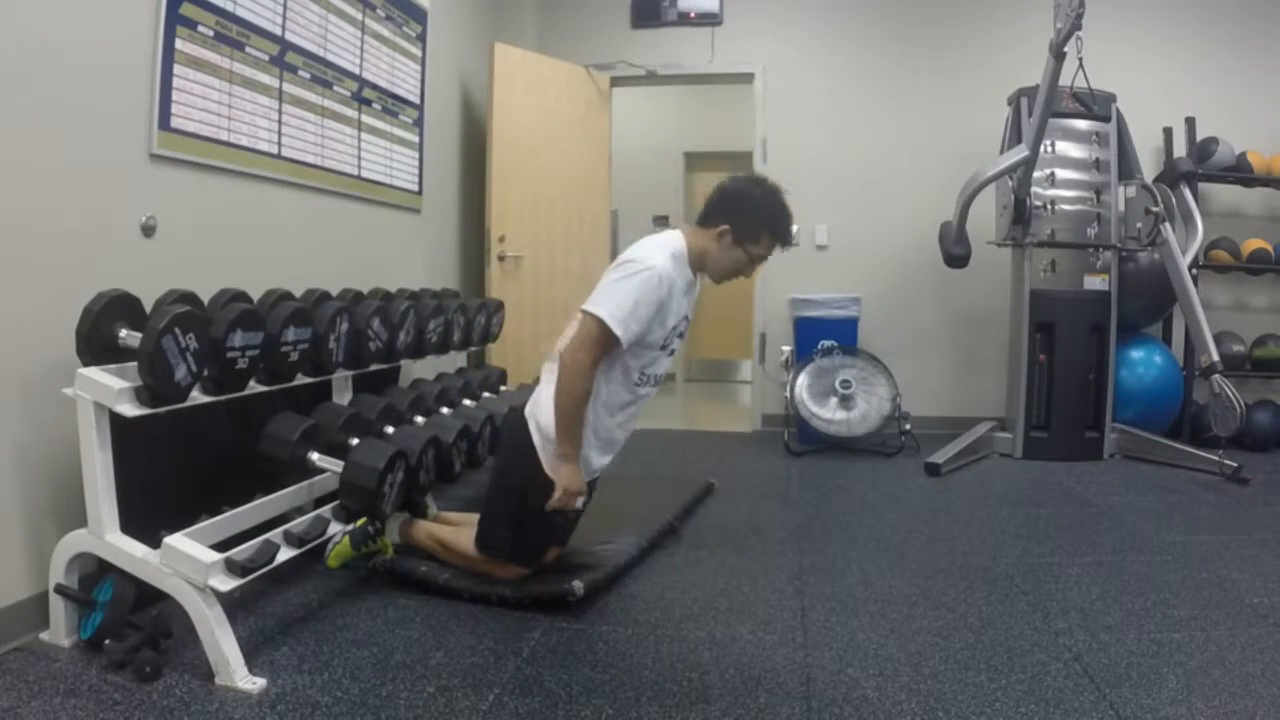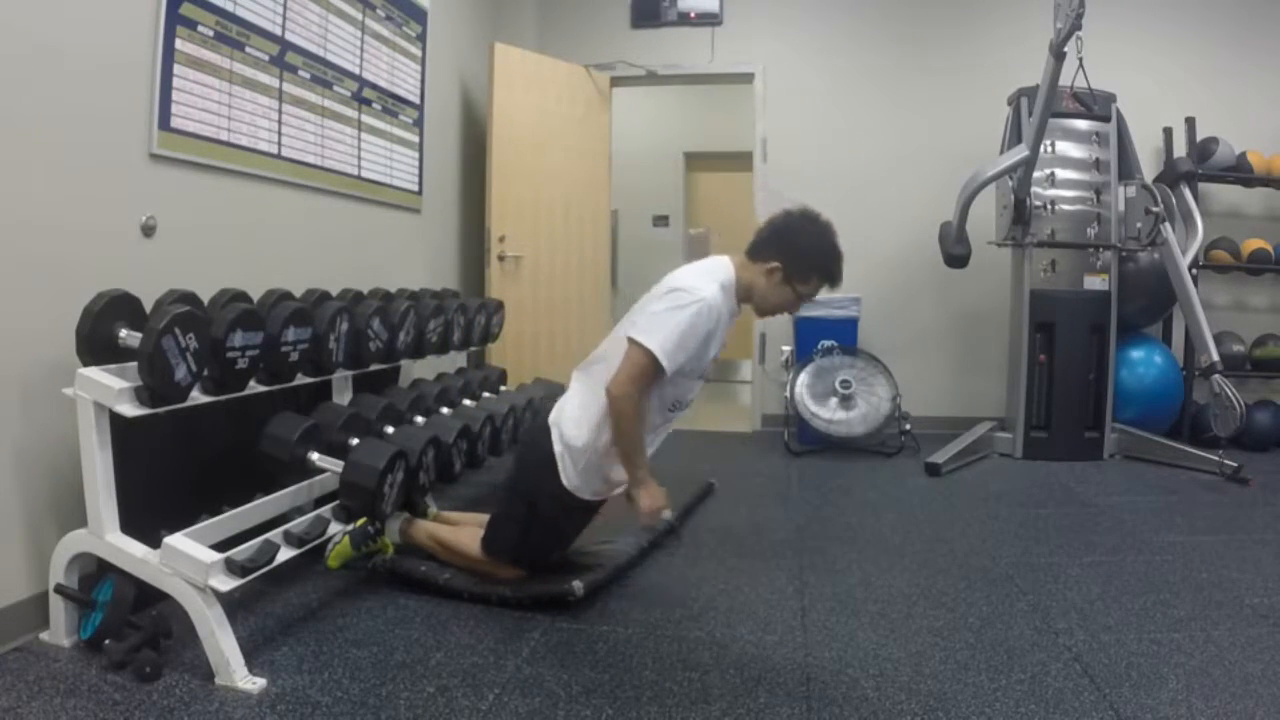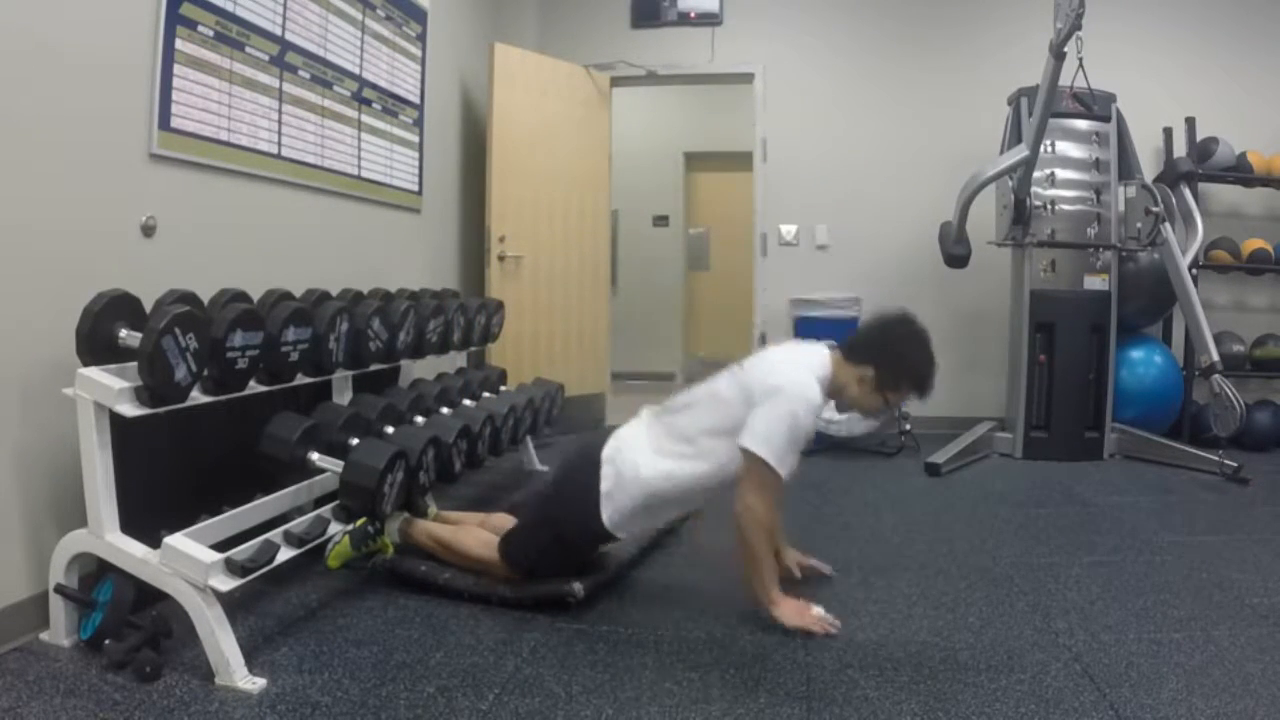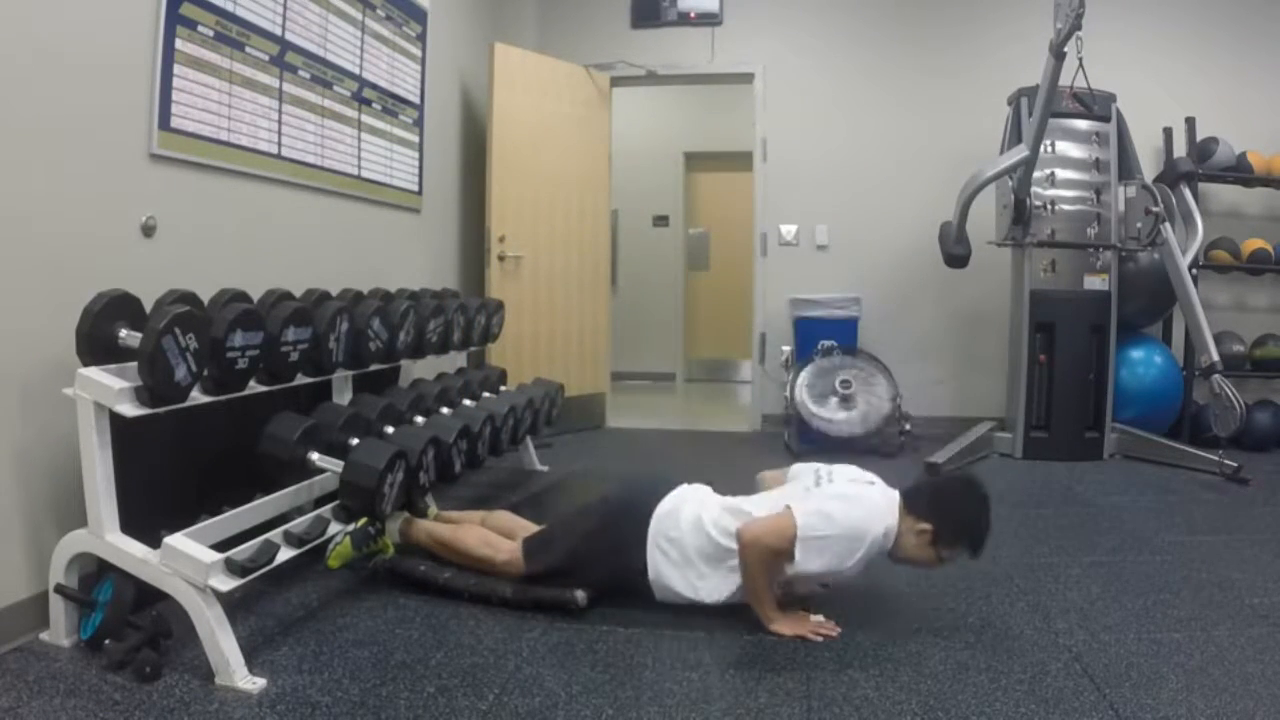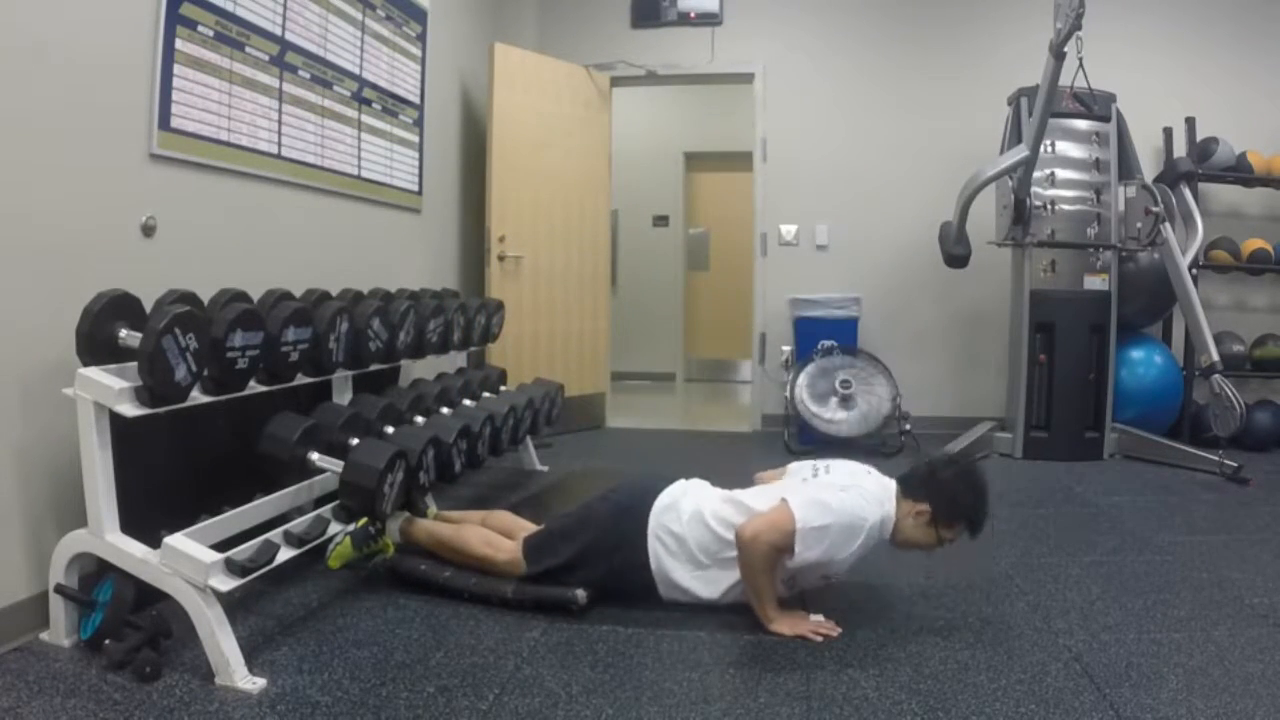
dt=0.3s
person 1, frame 1
left shoulder: (682, 272)
right shoulder: (654, 270)
right elbow: (577, 359)
right wrist: (567, 459)
left hip: (580, 449)
right hip: (548, 446)
left knee: (541, 553)
right knee: (506, 565)
left ankle: (421, 515)
right ankle: (396, 530)
person 1, frame 2
left shoulder: (720, 288)
right shoulder: (702, 299)
right elbow: (623, 389)
left wrist: (635, 470)
right wrist: (642, 482)
left hip: (584, 455)
right hip: (570, 457)
left knee: (530, 550)
right knee: (506, 564)
left ankle: (419, 517)
right ankle: (397, 530)
person 1, frame 3
left shoulder: (801, 360)
right shoulder: (796, 397)
left elbow: (750, 470)
right elbow: (752, 500)
left wrist: (778, 549)
right wrist: (772, 596)
left hip: (619, 458)
right hip: (607, 489)
left knee: (519, 539)
right knee: (512, 565)
left ankle: (416, 514)
right ankle: (397, 531)
person 1, frame 4
left shoulder: (864, 485)
right shoulder: (865, 522)
right elbow: (756, 540)
left wrist: (789, 569)
right wrist: (774, 616)
left hip: (664, 511)
right hip: (644, 544)
left knee: (528, 534)
right knee: (513, 559)
left ankle: (417, 512)
right ankle: (397, 531)
person 1, frame 5
left shoulder: (862, 477)
right shoulder: (862, 510)
right elbow: (756, 539)
left wrist: (791, 572)
right wrist: (775, 618)
left hip: (664, 512)
right hip: (644, 543)
left knee: (531, 538)
right knee: (520, 560)
left ankle: (415, 516)
right ankle: (392, 531)
